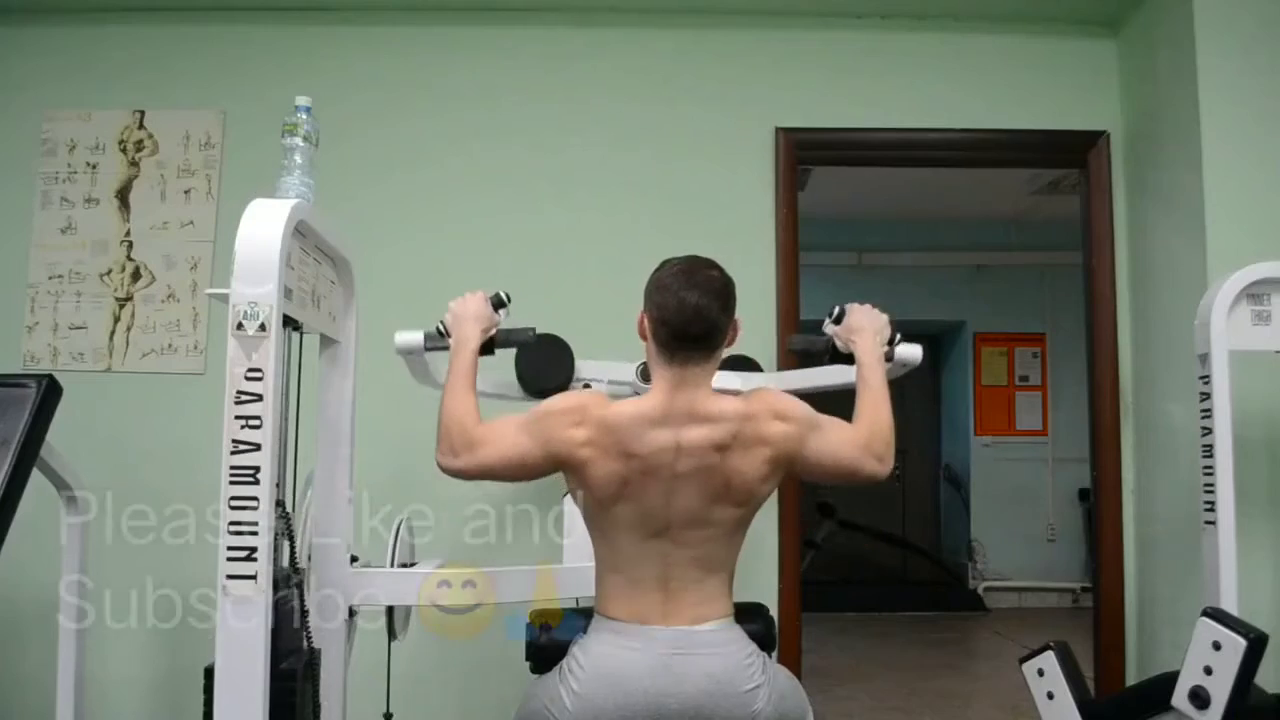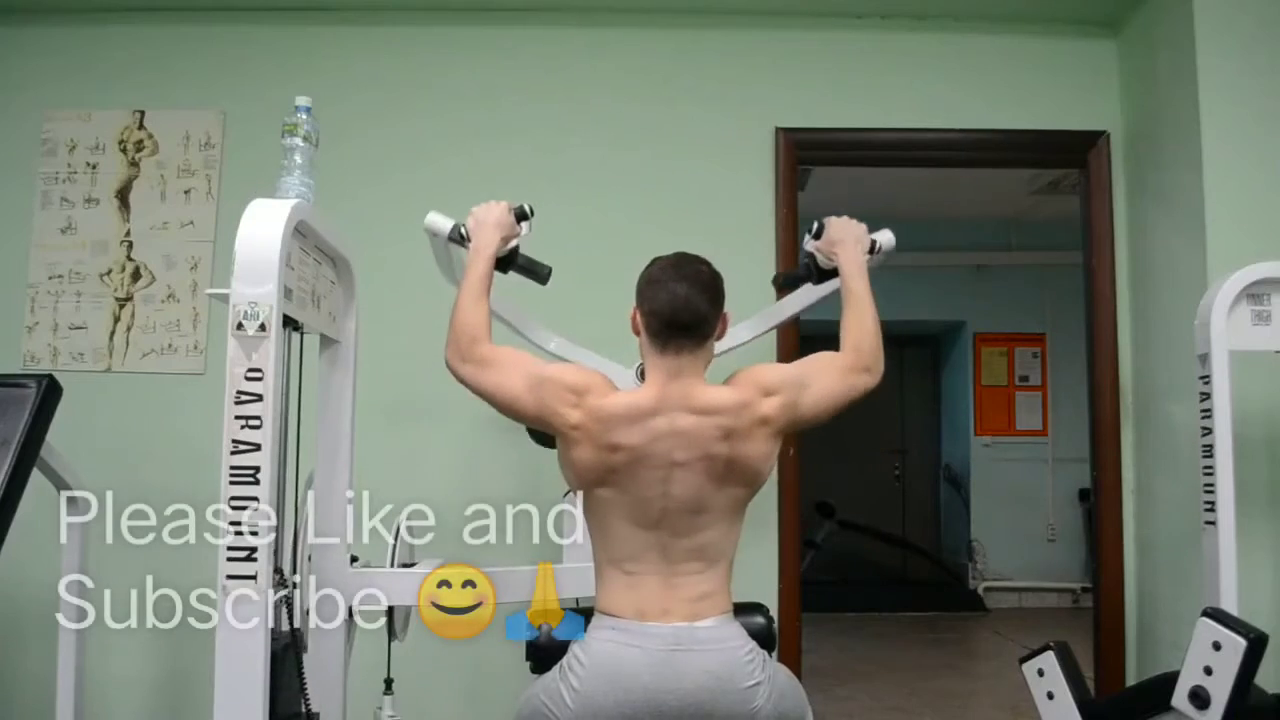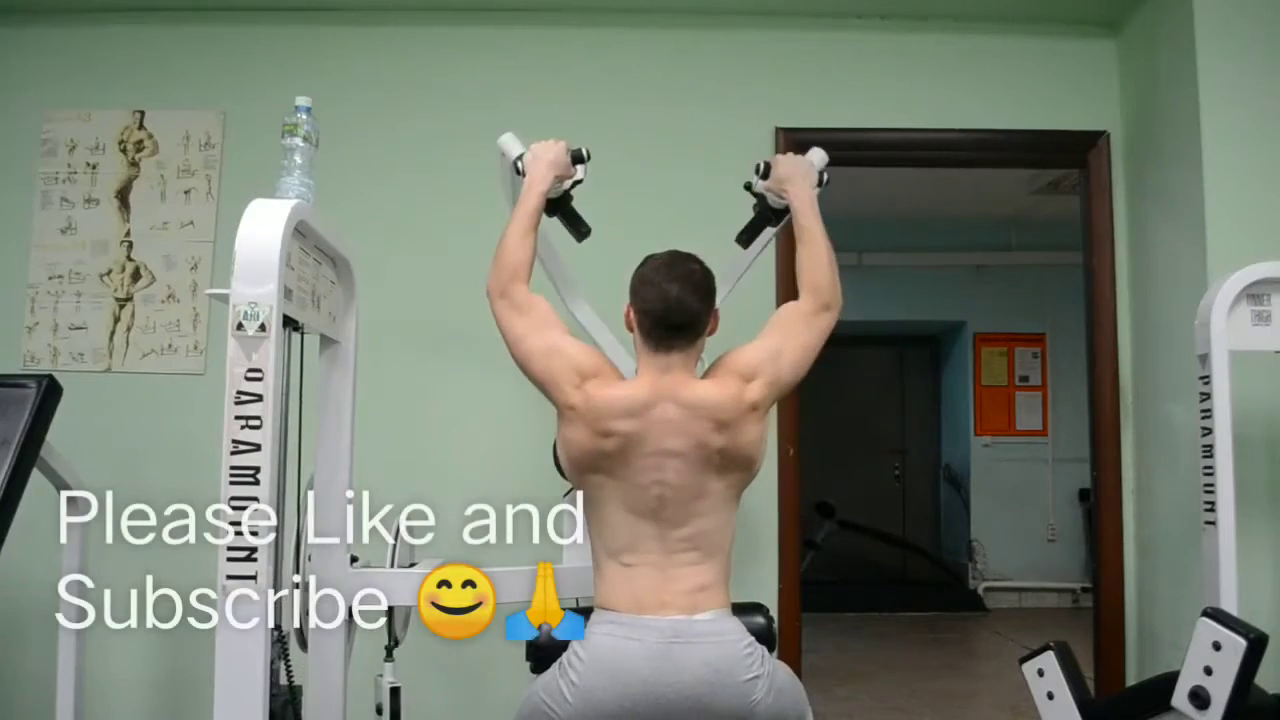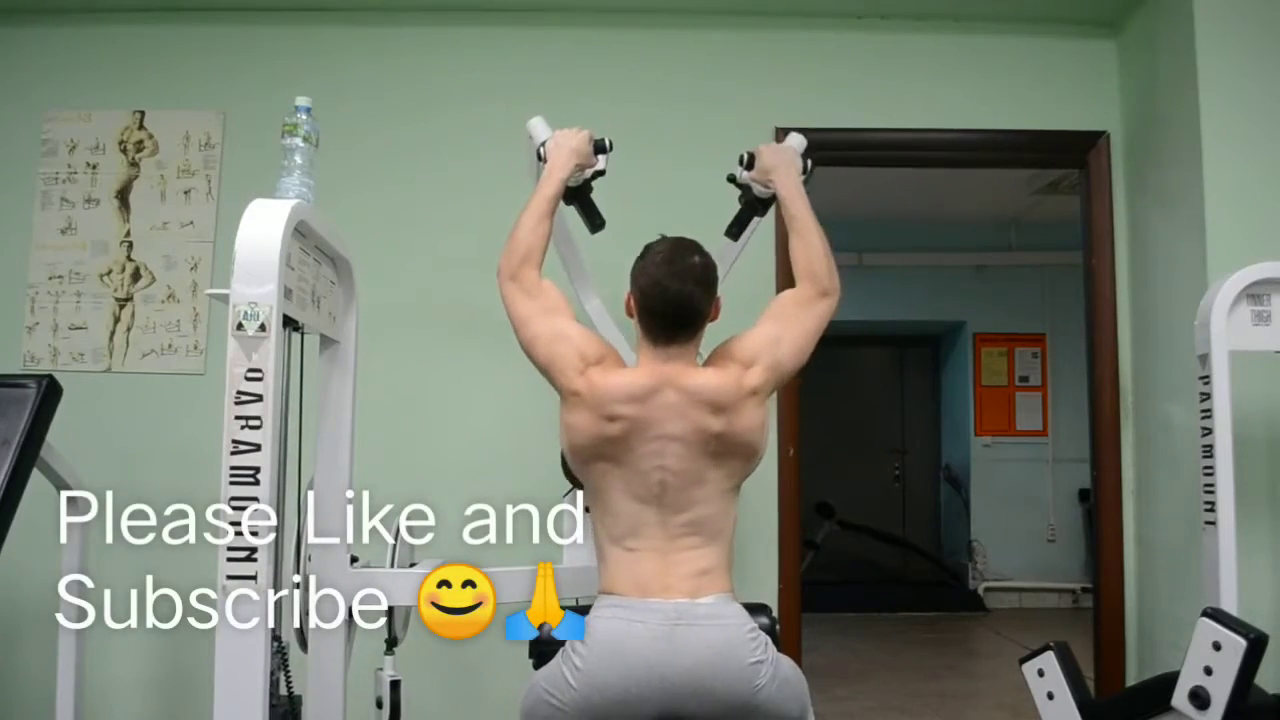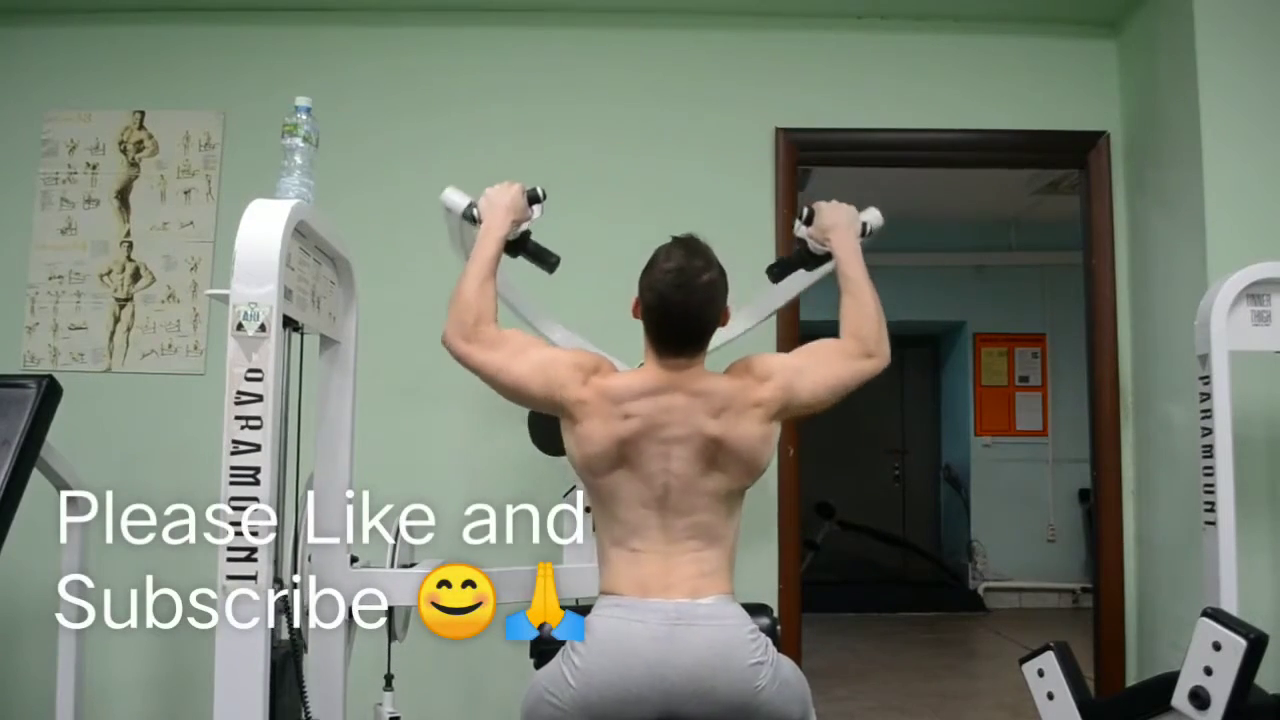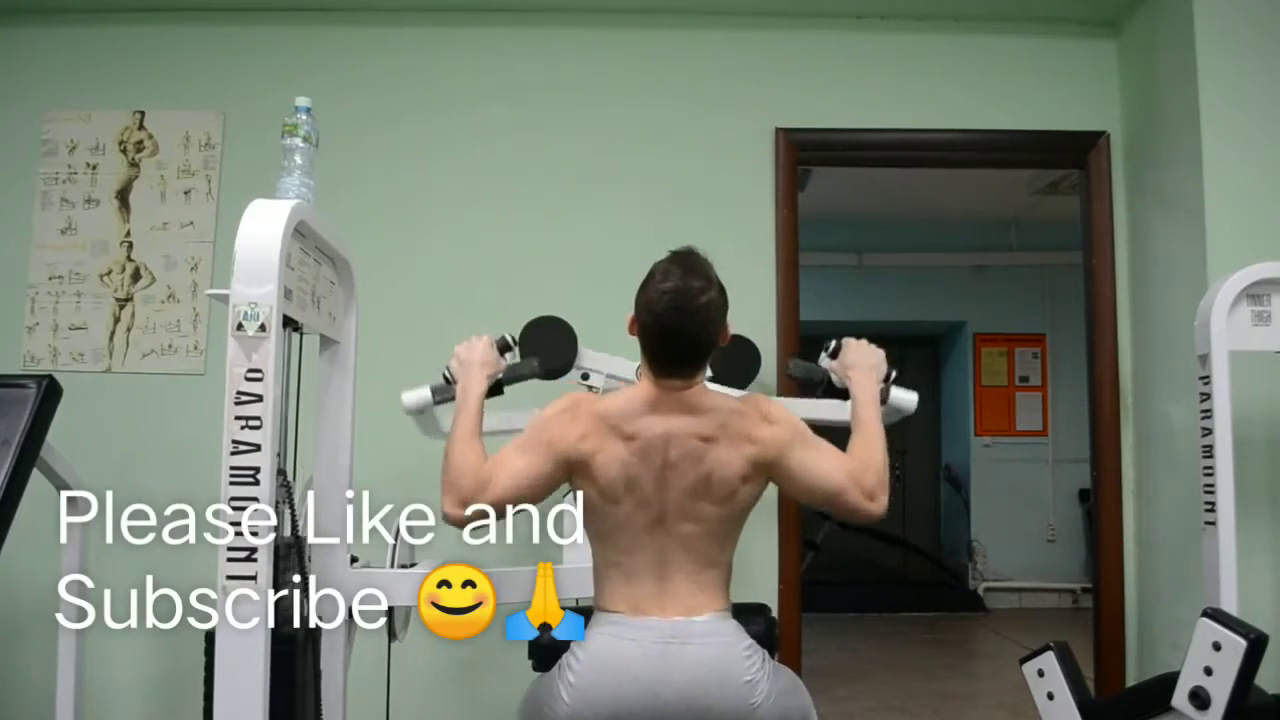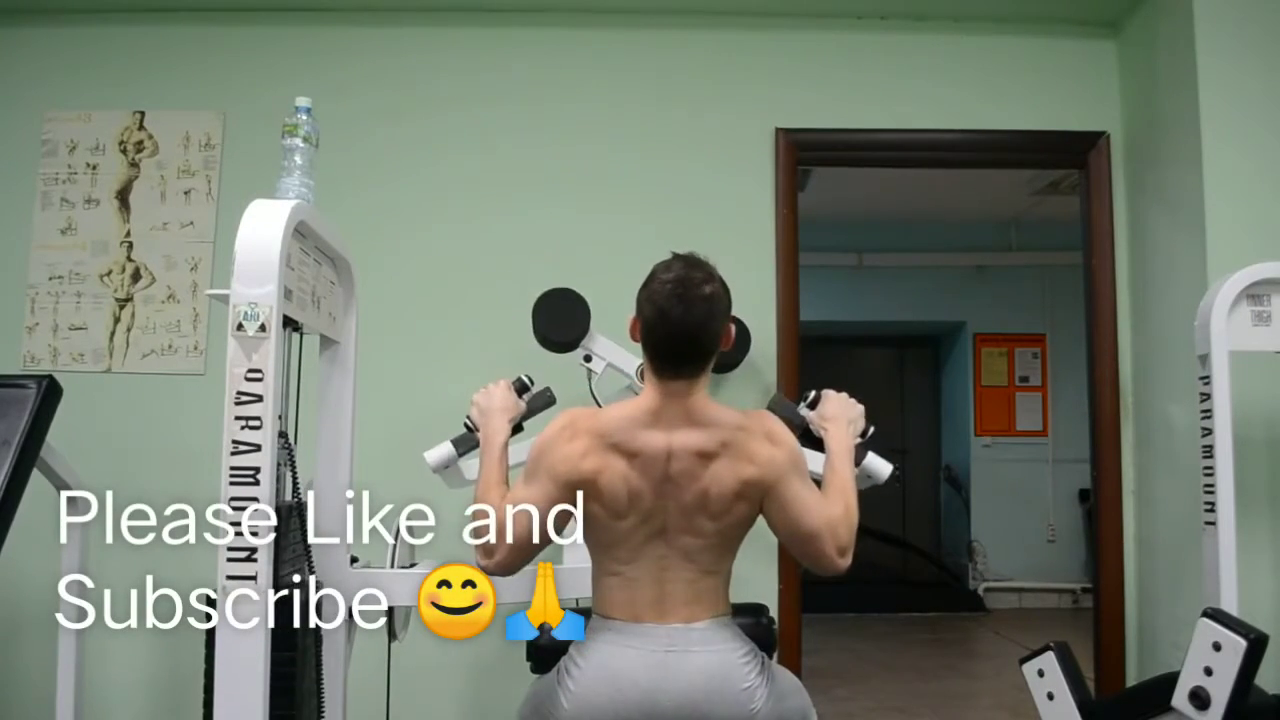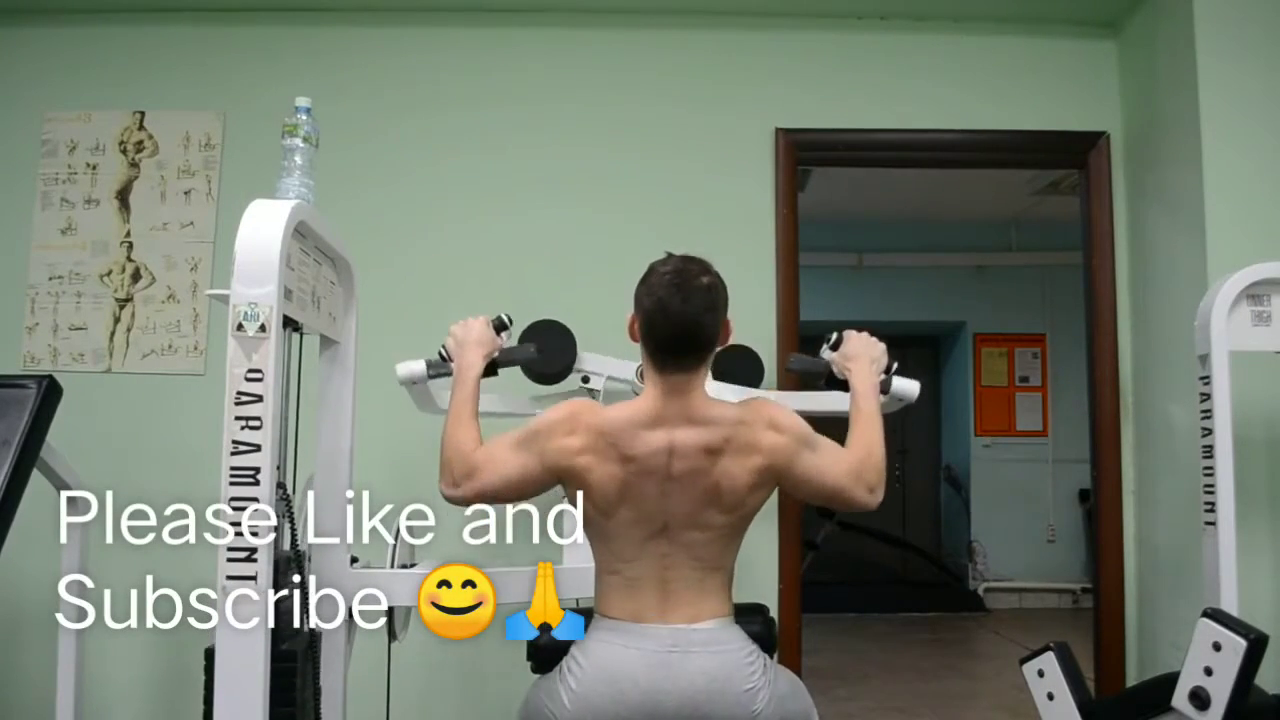
dt=0.4s
person 1, frame 1
left shoulder: (580, 427)
right shoulder: (770, 428)
left elbow: (458, 453)
right elbow: (876, 456)
left wrist: (466, 339)
right wrist: (868, 350)
left hip: (609, 674)
right hip: (724, 674)
person 1, frame 2
left shoulder: (581, 411)
right shoulder: (759, 410)
left elbow: (466, 357)
right elbow: (864, 367)
left wrist: (485, 244)
right wrist: (850, 260)
left hip: (609, 667)
right hip: (724, 666)
person 1, frame 3
left shoulder: (585, 400)
right shoulder: (744, 400)
left elbow: (506, 292)
right elbow: (820, 304)
left wrist: (538, 182)
right wrist: (800, 196)
left hip: (609, 663)
right hip: (722, 661)
person 1, frame 4
left shoulder: (589, 386)
right shoulder: (744, 386)
left elbow: (518, 276)
right elbow: (820, 289)
left wrist: (558, 170)
right wrist: (786, 183)
left hip: (613, 646)
right hip: (725, 645)
person 1, frame 5
left shoulder: (587, 395)
right shoulder: (756, 398)
left elbow: (466, 337)
right elbow: (869, 352)
left wrist: (495, 226)
right wrist: (844, 242)
left hip: (612, 647)
right hip: (725, 645)
person 1, frame 6
left shoulder: (579, 425)
right shoulder: (759, 430)
left elbow: (461, 505)
right elbow: (869, 498)
left wrist: (471, 389)
right wrist: (865, 386)
left hip: (605, 670)
right hip: (721, 667)
person 1, frame 7
left shoulder: (576, 439)
right shoulder: (761, 443)
left elbow: (494, 555)
right elbow: (835, 555)
left wrist: (495, 432)
right wrist: (840, 438)
left hip: (605, 678)
right hip: (721, 679)
person 1, frame 8
left shoulder: (575, 434)
right shoulder: (764, 435)
left elbow: (459, 483)
right elbow: (866, 489)
left wrist: (469, 364)
right wrist: (863, 379)
left hip: (606, 674)
right hip: (723, 674)
